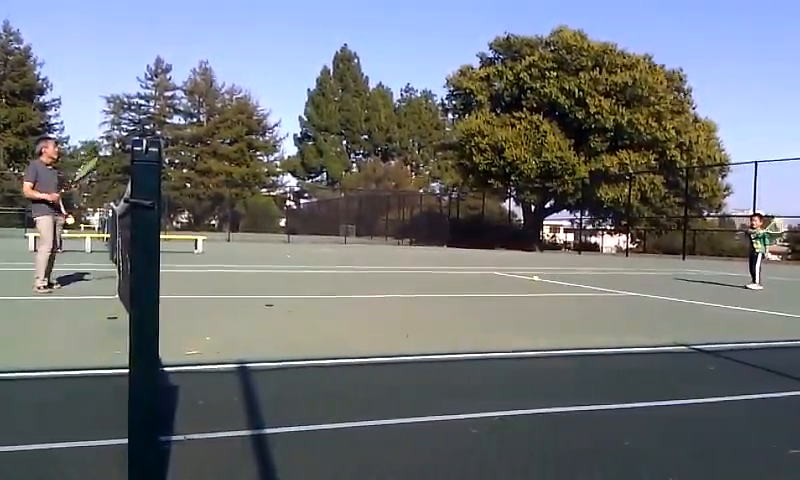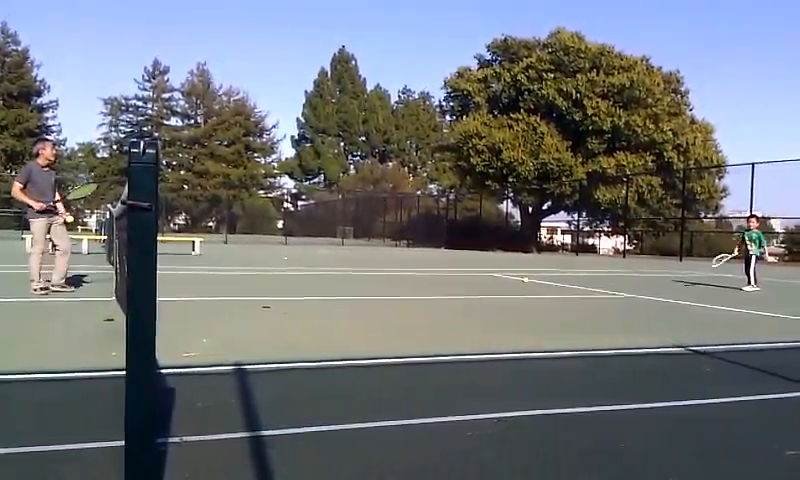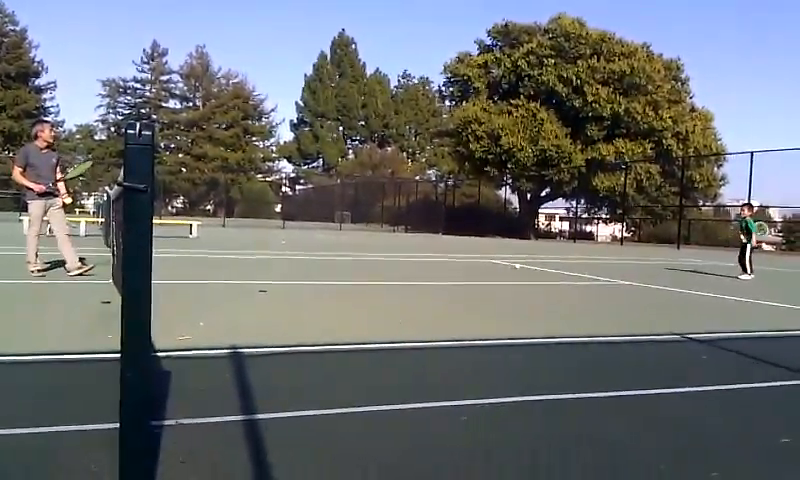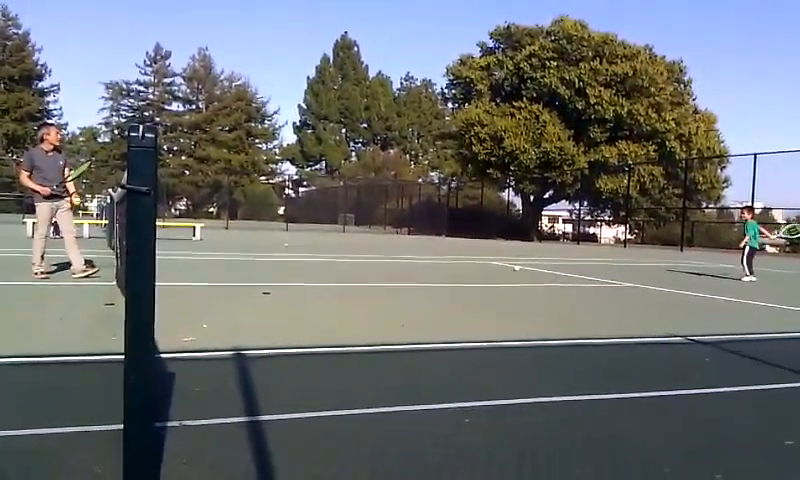
dt=0.3s
person 1, frame 1
left shoulder: (54, 169)
right shoulder: (34, 166)
right elbow: (26, 191)
left wrist: (63, 211)
right wrist: (46, 197)
left hip: (56, 214)
right hip: (43, 213)
left knee: (53, 248)
right knee: (45, 247)
left ankle: (46, 279)
right ankle: (40, 282)
person 1, frame 2
left shoulder: (51, 171)
right shoulder: (29, 168)
right elbow: (15, 191)
left wrist: (62, 212)
right wrist: (33, 203)
left hip: (54, 216)
right hip: (38, 216)
left knee: (65, 246)
right knee: (38, 249)
left ankle: (58, 281)
right ankle: (36, 284)
person 1, frame 3
left shoulder: (53, 153)
right shoulder: (26, 150)
right elbow: (16, 174)
left wrist: (63, 193)
right wrist: (33, 185)
left hip: (54, 198)
right hip: (36, 198)
left knee: (62, 231)
right knee: (34, 232)
left ankle: (73, 265)
right ankle: (33, 265)
person 1, frame 4
left shoulder: (61, 155)
right shoulder: (32, 154)
left elbow: (67, 176)
right elbow: (23, 178)
left wrist: (73, 193)
right wrist: (39, 188)
left hip: (62, 200)
right hip: (44, 201)
left knee: (70, 234)
right knee: (41, 234)
left ankle: (78, 267)
right ankle: (37, 268)
